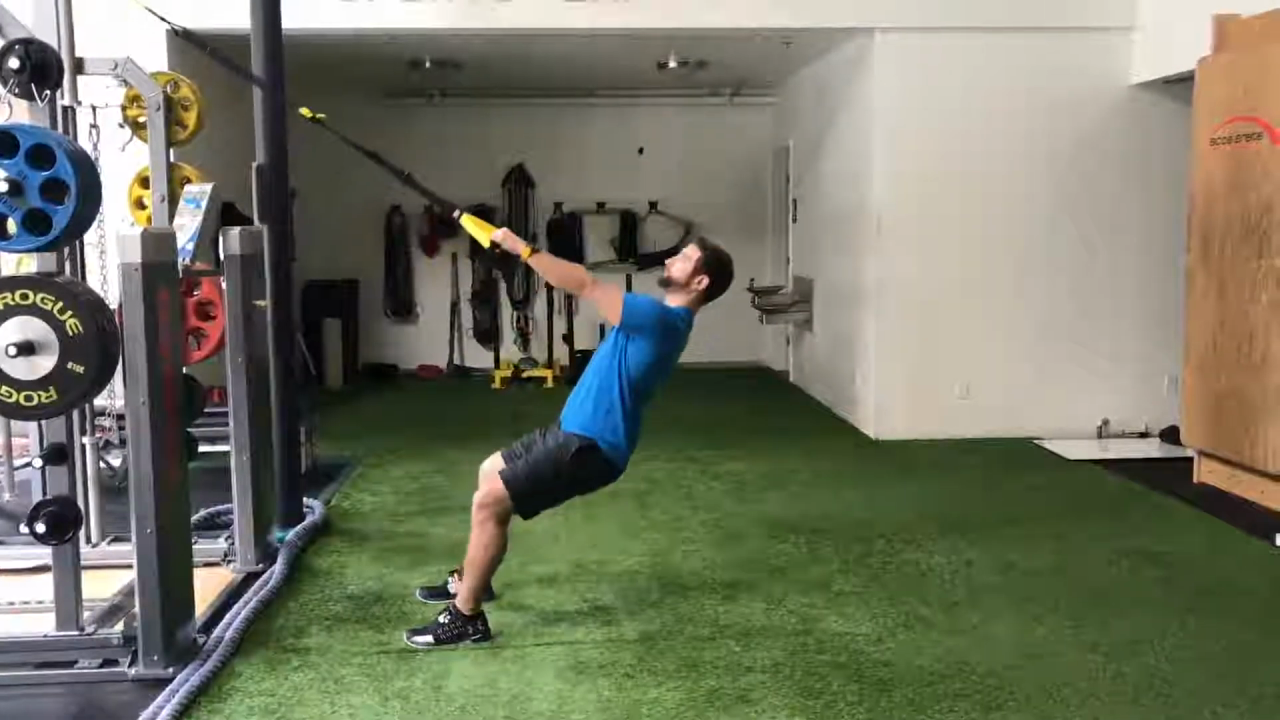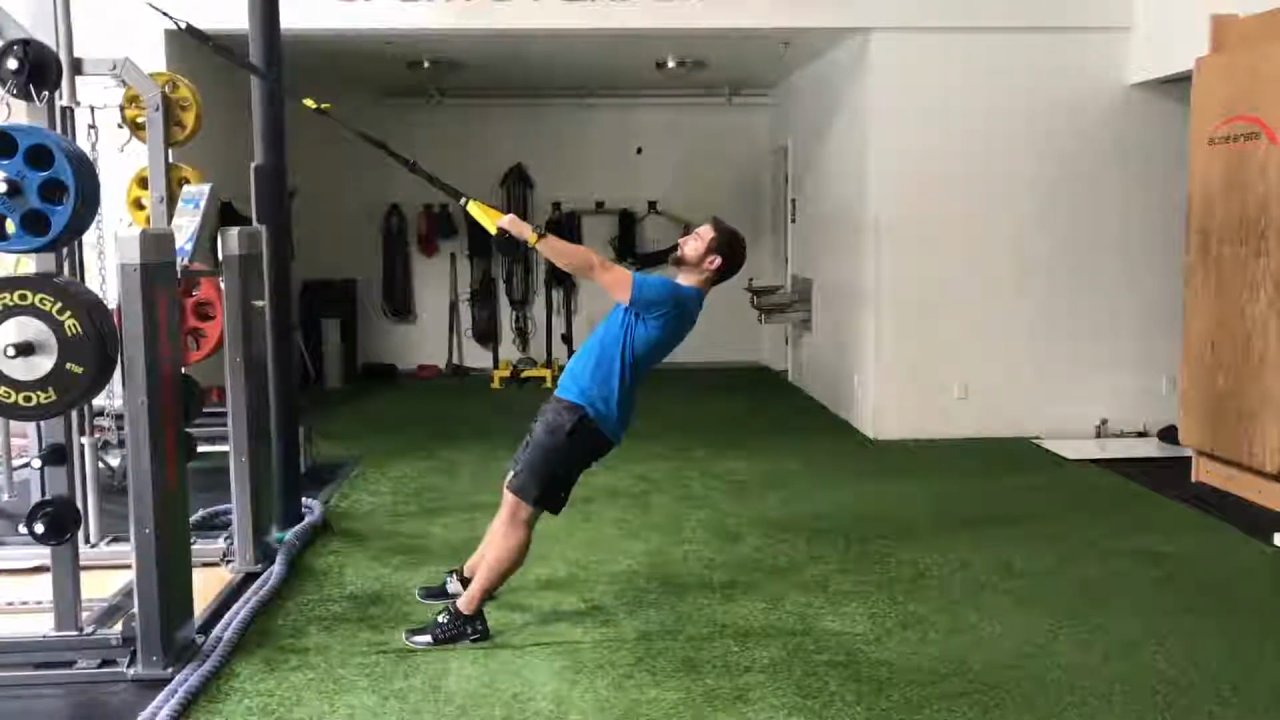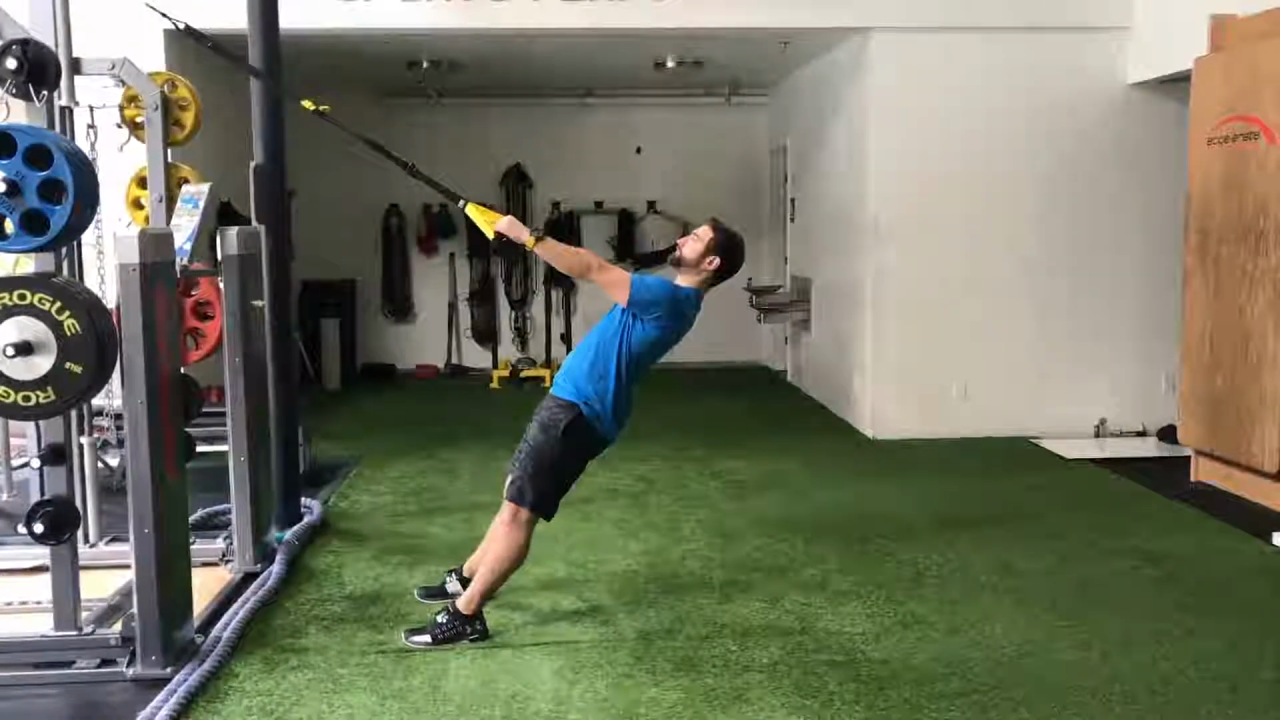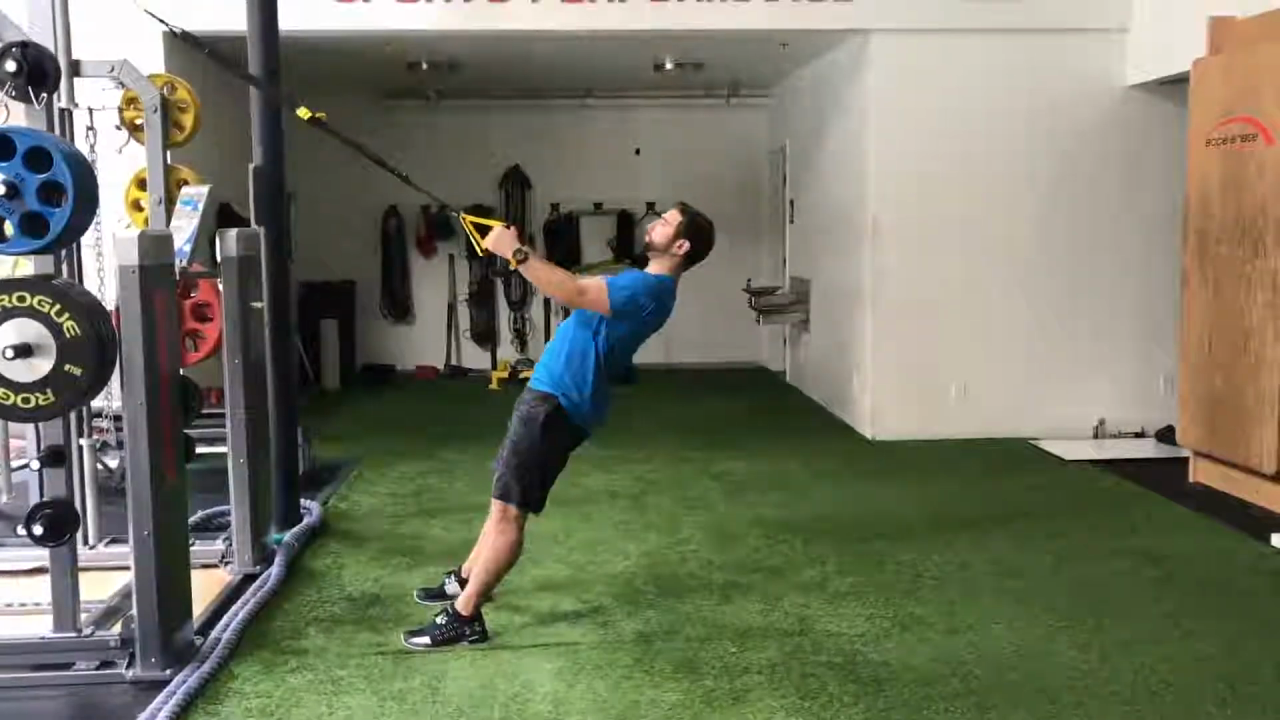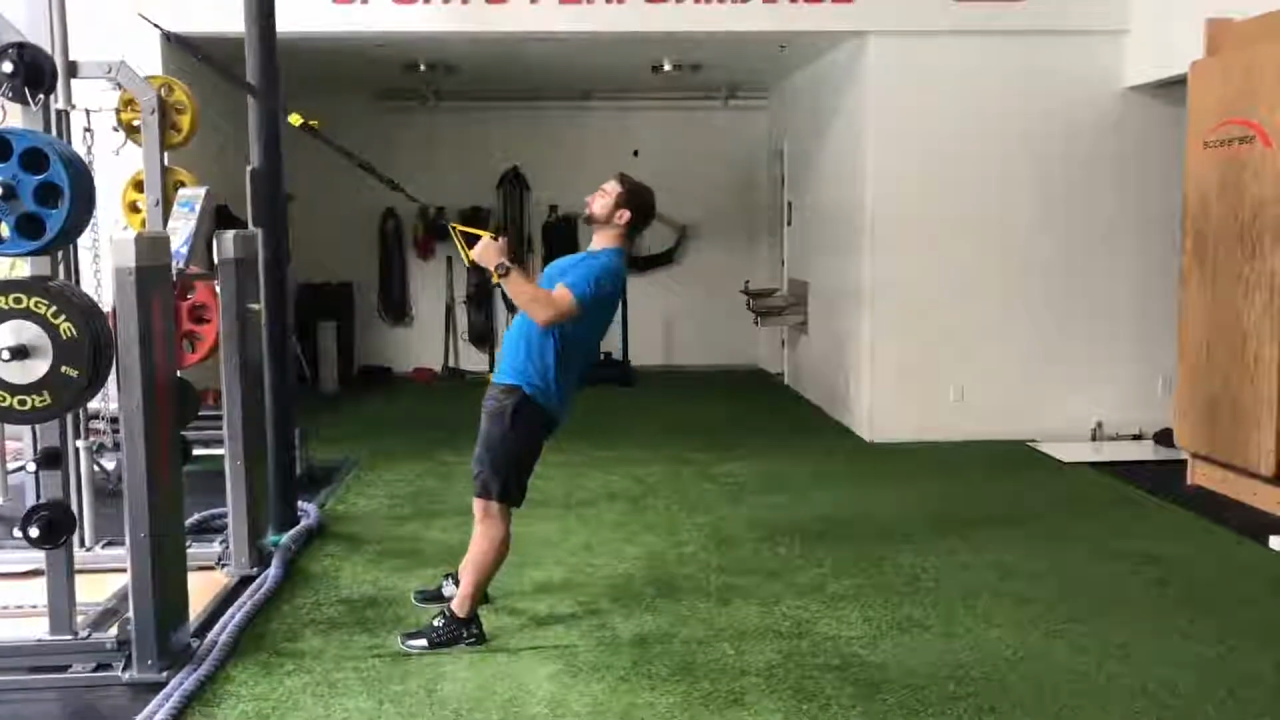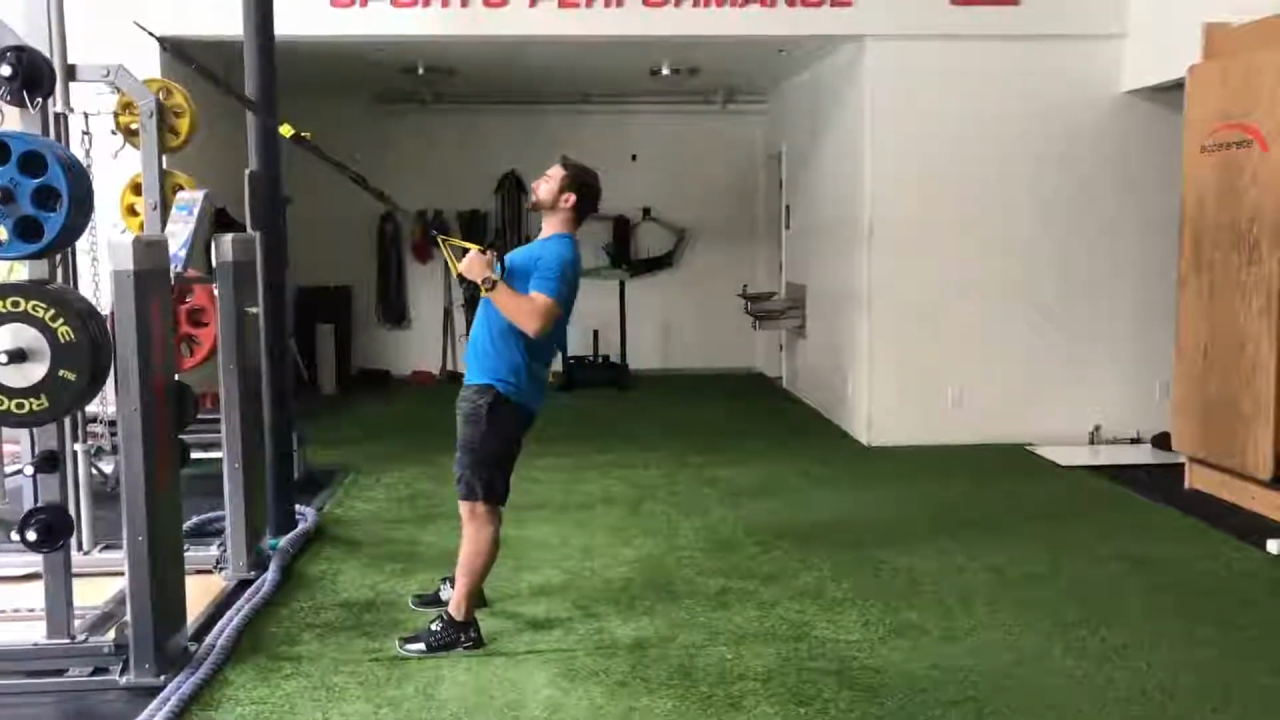
dt=0.3s
person 1, frame 1
left shoulder: (663, 319)
right shoulder: (661, 316)
left elbow: (586, 286)
right elbow: (590, 288)
left wrist: (522, 248)
right wrist: (524, 251)
left hip: (589, 443)
right hip: (578, 429)
left knee: (488, 501)
right knee: (491, 472)
left ankle: (465, 617)
right ankle: (470, 578)
person 1, frame 2
left shoulder: (673, 297)
right shoulder: (670, 295)
left elbow: (595, 267)
right elbow: (600, 270)
left wrist: (529, 234)
right wrist: (535, 237)
left hip: (584, 413)
right hip: (574, 405)
left knee: (517, 509)
right knee: (513, 493)
left ankle: (465, 616)
right ankle: (468, 577)
person 1, frame 3
left shoulder: (671, 298)
right shoulder: (669, 296)
left elbow: (592, 268)
right elbow: (599, 273)
left wrist: (527, 236)
right wrist: (529, 239)
left hip: (576, 411)
right hip: (570, 402)
left knee: (518, 512)
right knee: (515, 497)
left ankle: (464, 616)
right ankle: (466, 578)
person 1, frame 4
left shoulder: (650, 289)
right shoulder: (643, 284)
left elbow: (572, 293)
right elbow: (581, 292)
left wrist: (515, 254)
right wrist: (522, 256)
left hip: (556, 402)
right hip: (550, 395)
left knee: (507, 509)
right knee: (503, 495)
left ankle: (463, 617)
right ankle: (464, 579)
person 1, frame 5
left shoulder: (603, 266)
right shoulder: (591, 260)
left elbow: (546, 312)
right elbow: (543, 305)
left wrist: (500, 267)
right wrist: (502, 262)
left hip: (525, 393)
right hip: (517, 385)
left knee: (490, 506)
right knee: (490, 499)
left ankle: (461, 619)
right ankle: (464, 581)
person 1, frame 6
left shoulder: (558, 254)
right shoulder: (545, 247)
left elbow: (534, 321)
left wrist: (486, 278)
right wrist: (484, 270)
left hip: (498, 391)
right hip: (489, 385)
left knee: (478, 508)
right knee: (477, 502)
left ankle: (459, 623)
right ankle: (463, 586)
